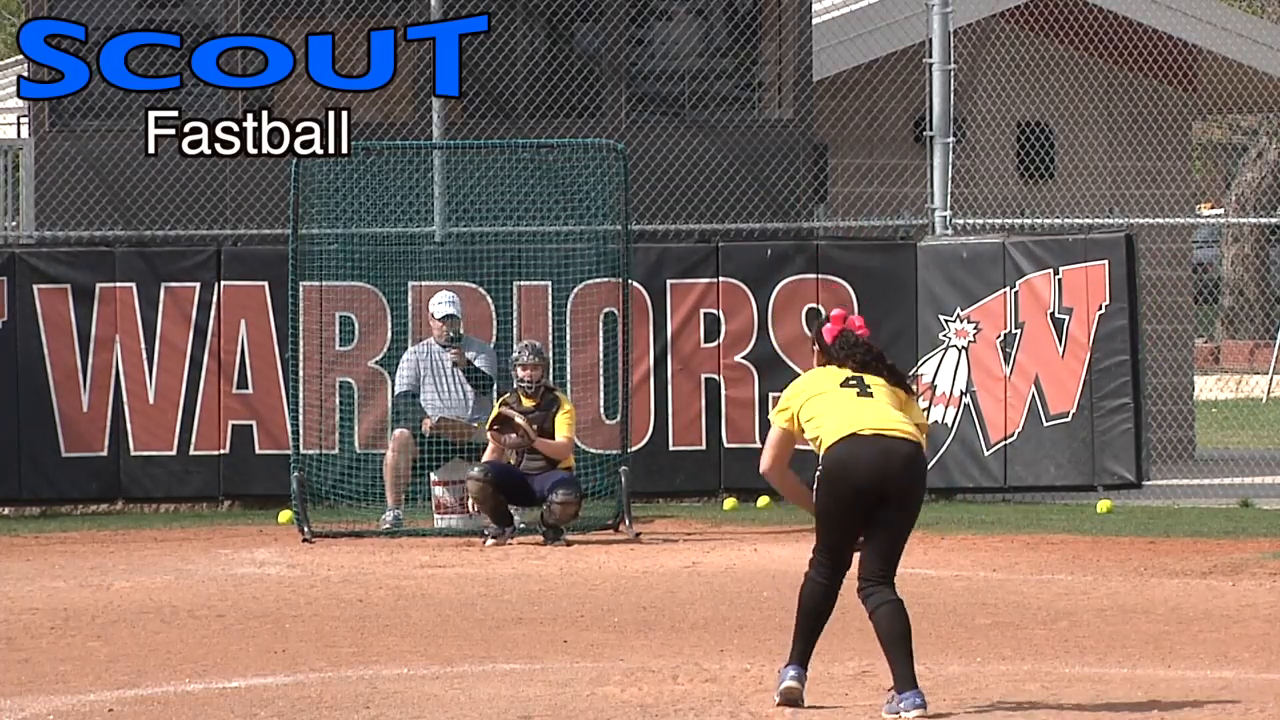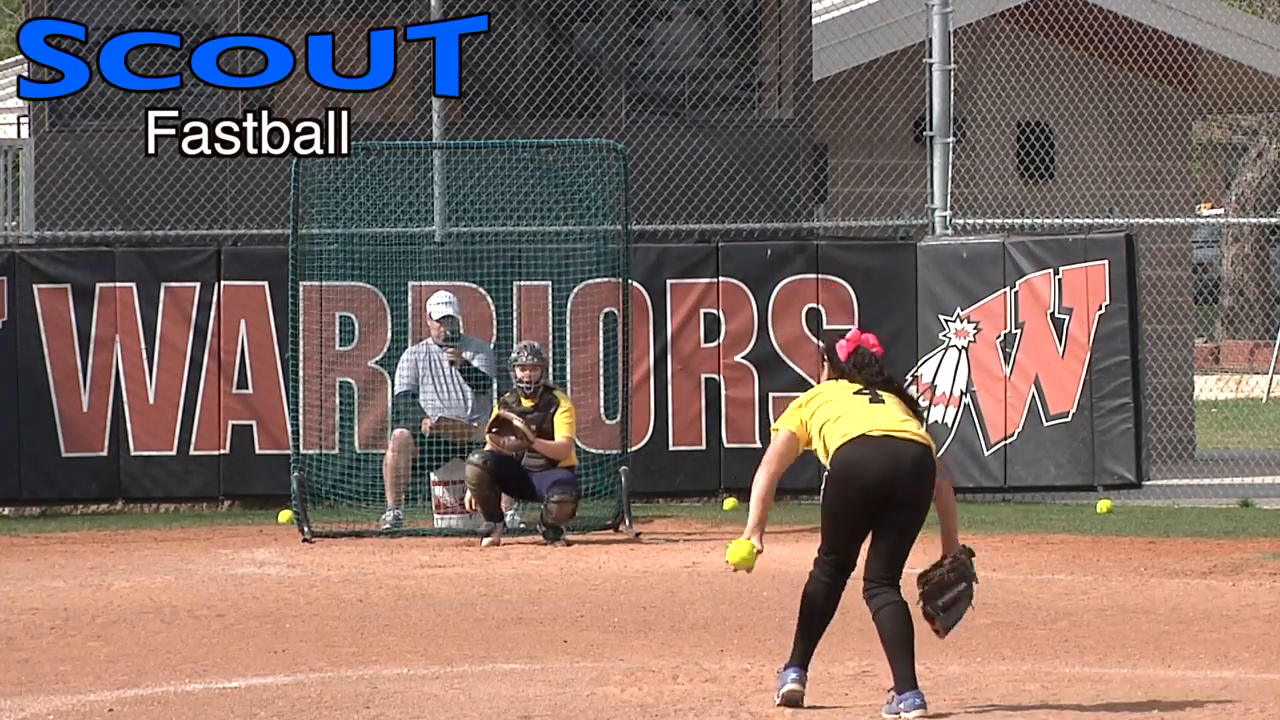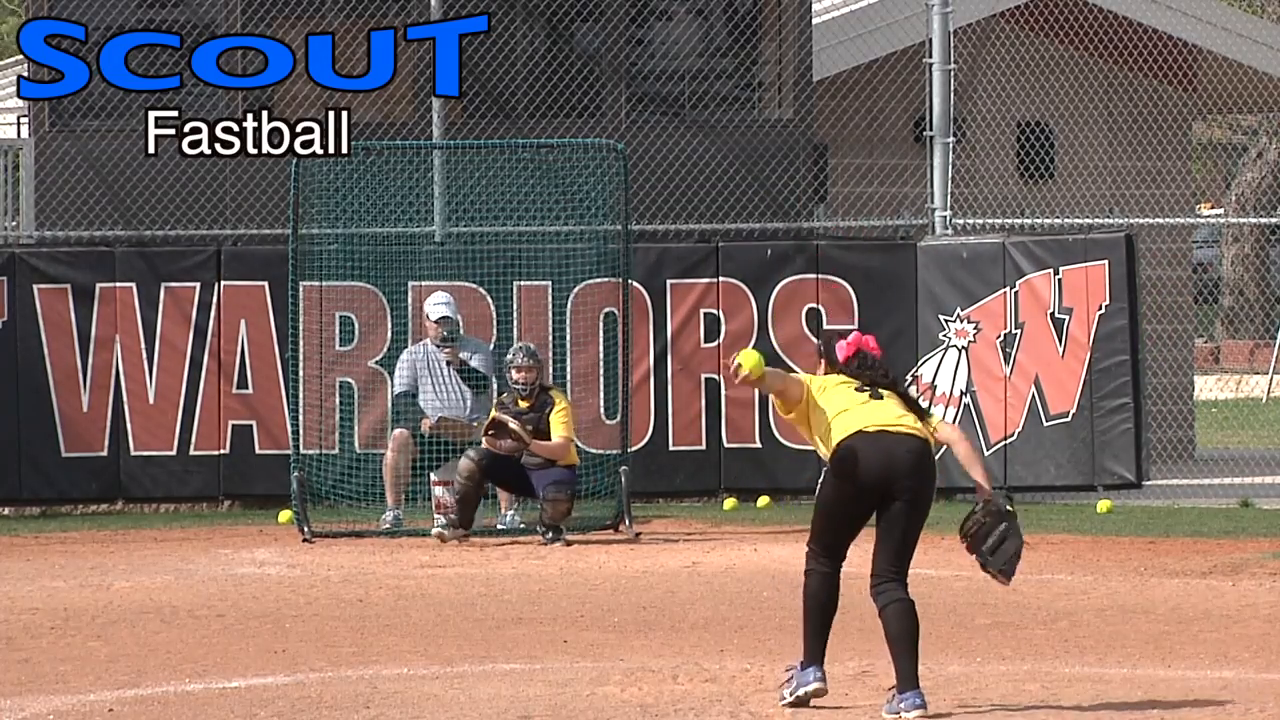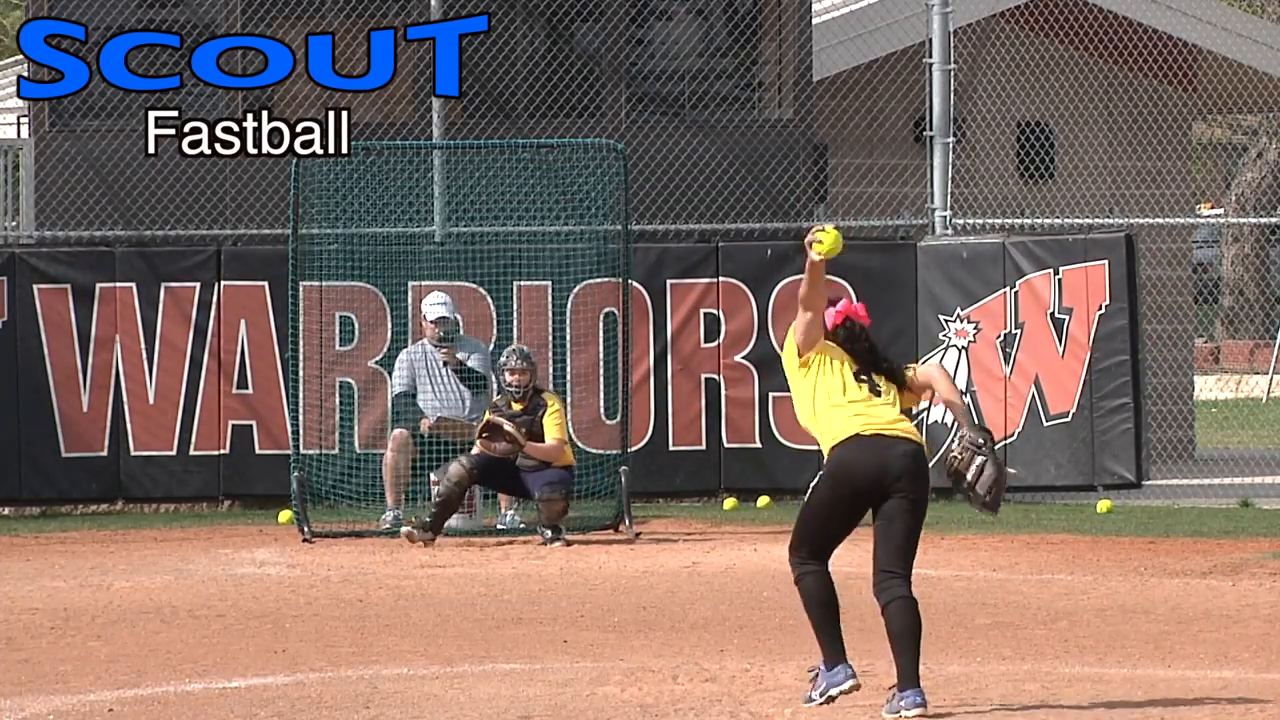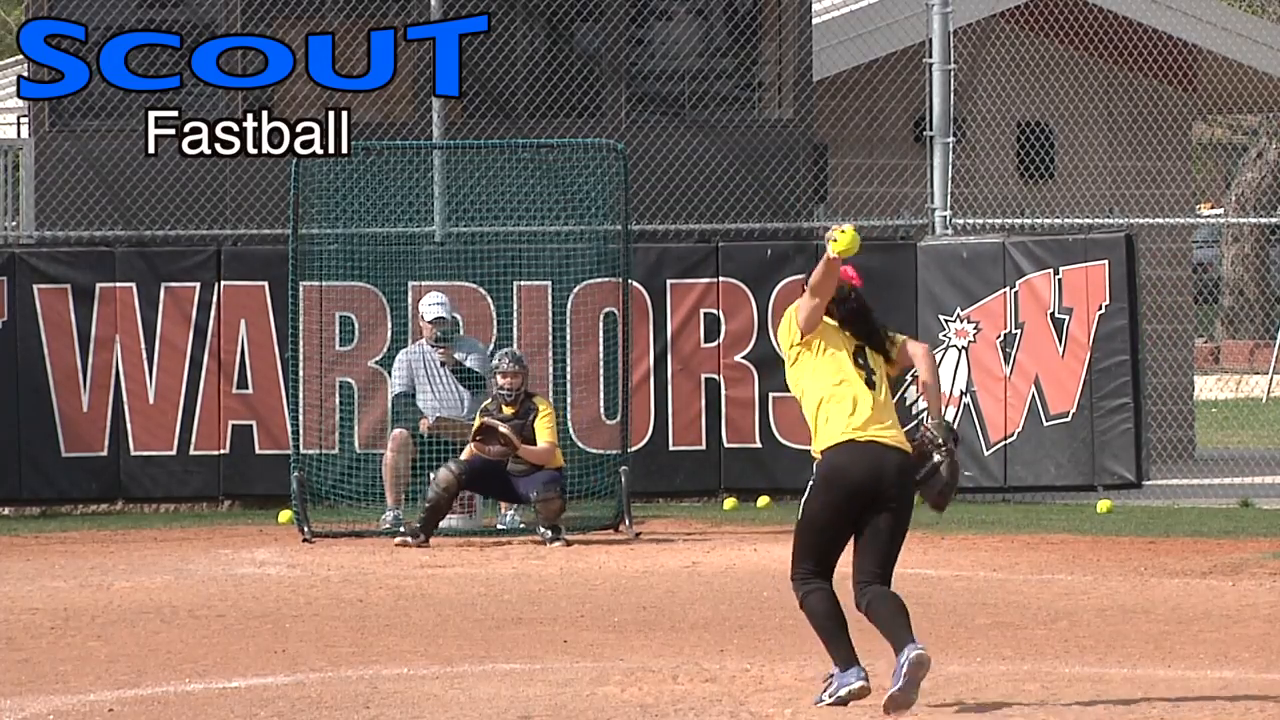
dt=0.1s
person 1, frame 1
left shoulder: (801, 386)
right shoulder: (892, 381)
left elbow: (770, 465)
right elbow: (922, 434)
left wrist: (814, 503)
left hip: (847, 457)
right hip: (905, 457)
left knee: (826, 567)
right knee: (877, 581)
left ankle: (795, 671)
person 1, frame 2
left shoulder: (813, 400)
right shoulder: (897, 398)
left elbow: (770, 467)
right elbow: (940, 478)
left wrist: (754, 528)
right wrist: (950, 541)
left hip: (857, 463)
right hip: (914, 460)
left knee: (830, 566)
right knee: (883, 583)
left ankle: (796, 672)
person 1, frame 3
left shoulder: (808, 389)
right shoulder: (895, 396)
left elbow: (780, 381)
right elbow: (951, 434)
left wrist: (755, 374)
right wrist: (984, 486)
left hip: (858, 457)
right hip: (912, 456)
left knee: (822, 560)
right knee: (890, 580)
left ankle: (811, 670)
person 1, frame 4
left shoulder: (805, 352)
right shoulder: (882, 363)
left elbow: (806, 300)
right elbow: (937, 377)
left wrist: (811, 270)
right wrist: (965, 421)
left hip: (853, 457)
right hip: (909, 459)
left knee: (807, 558)
right knee: (892, 580)
left ankle: (835, 667)
person 1, frame 5
left shoulder: (803, 334)
right shoulder: (876, 339)
left elbow: (816, 291)
right elbow: (919, 351)
right wrist: (936, 418)
left hip: (844, 461)
right hip: (896, 465)
left knee: (809, 576)
right knee: (873, 586)
left ankle: (848, 671)
right ankle: (908, 650)
person 2, frame 1
left shoulder: (480, 349)
right shoulder: (415, 354)
left elbow: (486, 387)
right elbow: (403, 398)
left wrist: (464, 363)
right wrist: (421, 419)
left hip: (473, 429)
right hip: (430, 431)
right knee: (400, 437)
right ankle: (393, 511)
person 2, frame 2
left shoulder: (478, 349)
right shoulder: (412, 354)
left elbow: (484, 386)
right elbow: (402, 397)
left wrist: (461, 362)
right wrist: (420, 418)
left hip: (472, 427)
right hip: (428, 431)
right knee: (398, 438)
right ankle: (392, 511)
person 2, frame 3
left shoulder: (477, 348)
right shoulder: (411, 355)
left elbow: (482, 385)
right elbow: (402, 399)
left wrist: (459, 363)
right wrist: (421, 419)
left hip: (473, 430)
right hip: (430, 431)
right knee: (400, 437)
left ankle: (510, 512)
right ankle: (394, 511)
person 2, frame 4
left shoulder: (474, 348)
right shoulder: (409, 356)
left elbow: (480, 385)
right elbow: (401, 400)
left wrist: (456, 363)
right wrist: (419, 419)
left hip: (472, 429)
right hip: (429, 430)
right knee: (399, 437)
right ankle: (393, 511)
person 2, frame 5
left shoulder: (472, 348)
right shoulder: (407, 356)
left elbow: (478, 385)
right elbow: (400, 400)
left wrist: (453, 363)
right wrist: (418, 419)
right hip: (427, 430)
right knee: (399, 437)
right ankle: (393, 511)
person 3, frame 1
left shoulder: (559, 404)
right shoulder: (506, 404)
left elbow: (564, 450)
right elbow: (494, 449)
left wrist: (532, 439)
right wrist: (478, 483)
left hip: (551, 475)
right hip: (517, 476)
left knee: (567, 498)
right knee: (477, 477)
left ankle: (550, 527)
right ankle: (502, 526)
person 3, frame 2
left shoulder: (560, 403)
right shoulder: (506, 404)
left elbow: (564, 448)
right elbow: (493, 447)
left wrist: (531, 441)
right wrist: (473, 486)
left hip: (554, 472)
right hip: (520, 472)
left knee: (563, 498)
right knee: (478, 461)
left ankle: (551, 527)
right ankle: (493, 524)
person 3, frame 3
left shoulder: (555, 403)
right shoulder: (503, 404)
left elbow: (561, 450)
left wrist: (528, 442)
right wrist: (465, 480)
left hip: (554, 469)
right hip: (518, 469)
left knee: (557, 496)
right knee: (472, 459)
left ankle: (550, 528)
right ankle: (460, 524)
person 3, frame 4
left shoulder: (549, 405)
right shoulder: (497, 406)
left elbow: (555, 452)
right elbow: (482, 445)
left wrist: (523, 445)
right wrist: (464, 472)
left hip: (549, 470)
right hip: (514, 470)
left knee: (552, 495)
right knee: (462, 465)
left ankle: (550, 529)
right ankle: (430, 527)
person 3, frame 5
left shoulder: (540, 409)
right shoulder: (487, 409)
left elbow: (547, 455)
right elbow: (473, 448)
left wrist: (517, 447)
right wrist: (451, 479)
left hip: (539, 474)
right hip: (504, 475)
left knee: (548, 494)
right knee: (451, 470)
left ankle: (549, 529)
right ankle: (422, 531)
